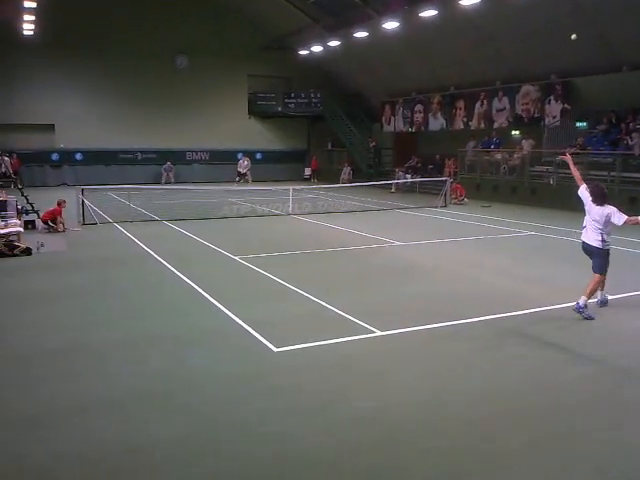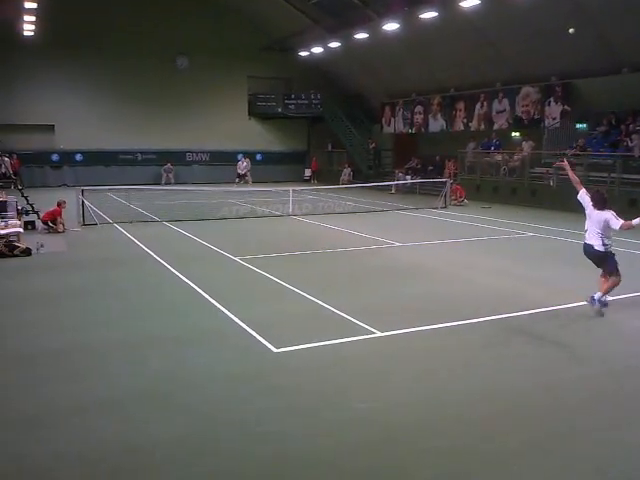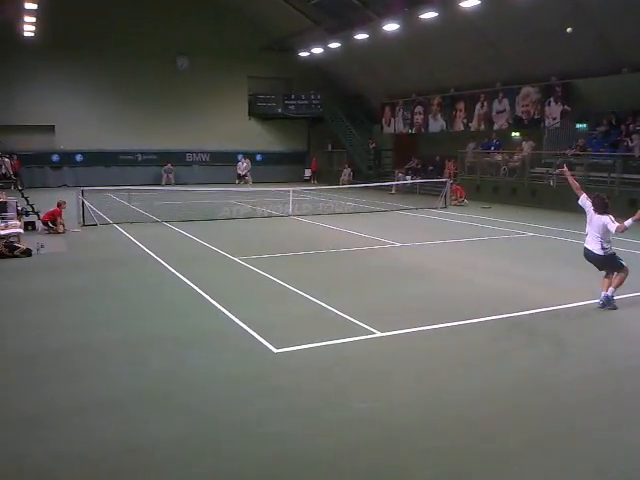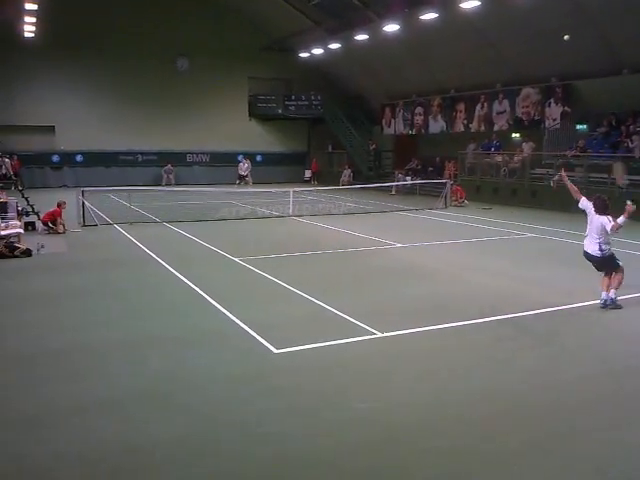
dt=0.1s
person 1, frame 1
left shoulder: (588, 201)
right shoulder: (610, 210)
left elbow: (579, 180)
left wrist: (570, 163)
left hip: (586, 243)
right hip: (600, 246)
left knee: (602, 271)
right knee: (598, 277)
left ankle: (601, 297)
right ankle: (581, 304)
person 1, frame 2
left shoulder: (588, 205)
right shoulder: (608, 215)
left elbow: (578, 184)
right elbow: (624, 226)
left wrist: (567, 168)
left hip: (588, 247)
right hip: (601, 250)
left knee: (606, 272)
right knee: (615, 278)
left ankle: (601, 298)
right ankle: (597, 298)
person 1, frame 3
left shoulder: (589, 209)
right shoulder: (607, 219)
left elbow: (578, 191)
right elbow: (620, 229)
left wrist: (567, 175)
left hip: (588, 251)
right hip: (603, 253)
left knee: (610, 272)
right knee: (623, 271)
left ankle: (604, 298)
right ankle: (608, 295)
person 1, frame 4
left shoulder: (590, 210)
right shoulder: (606, 219)
left elbow: (577, 195)
right elbow: (614, 228)
left wrist: (566, 180)
right wrist: (626, 214)
left hip: (588, 252)
right hip: (601, 254)
left knee: (608, 272)
right knee: (619, 271)
left ankle: (604, 298)
right ankle: (611, 297)
